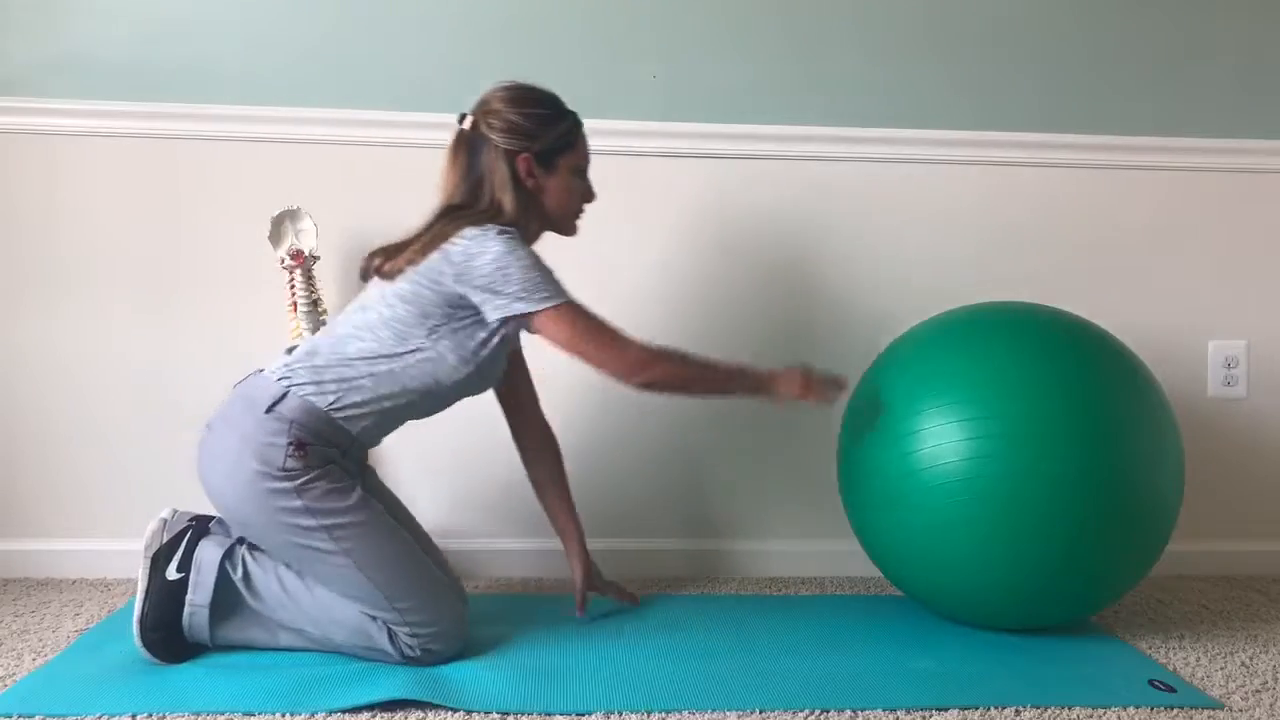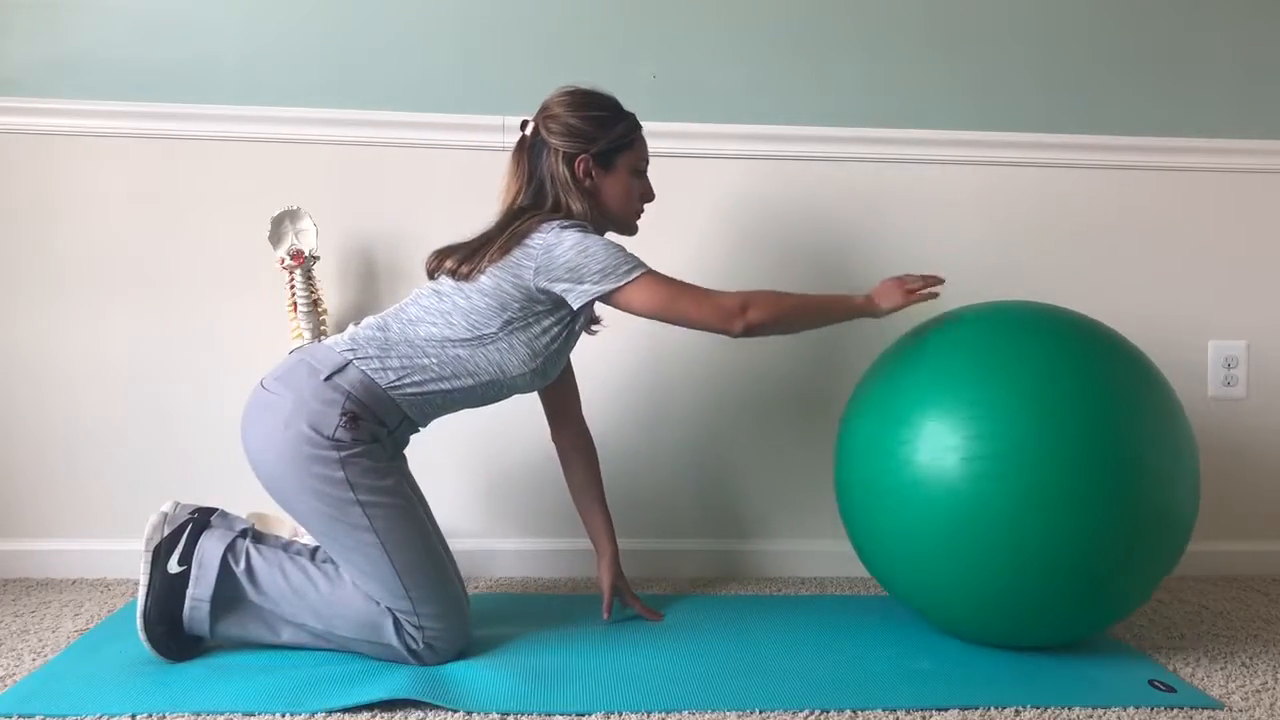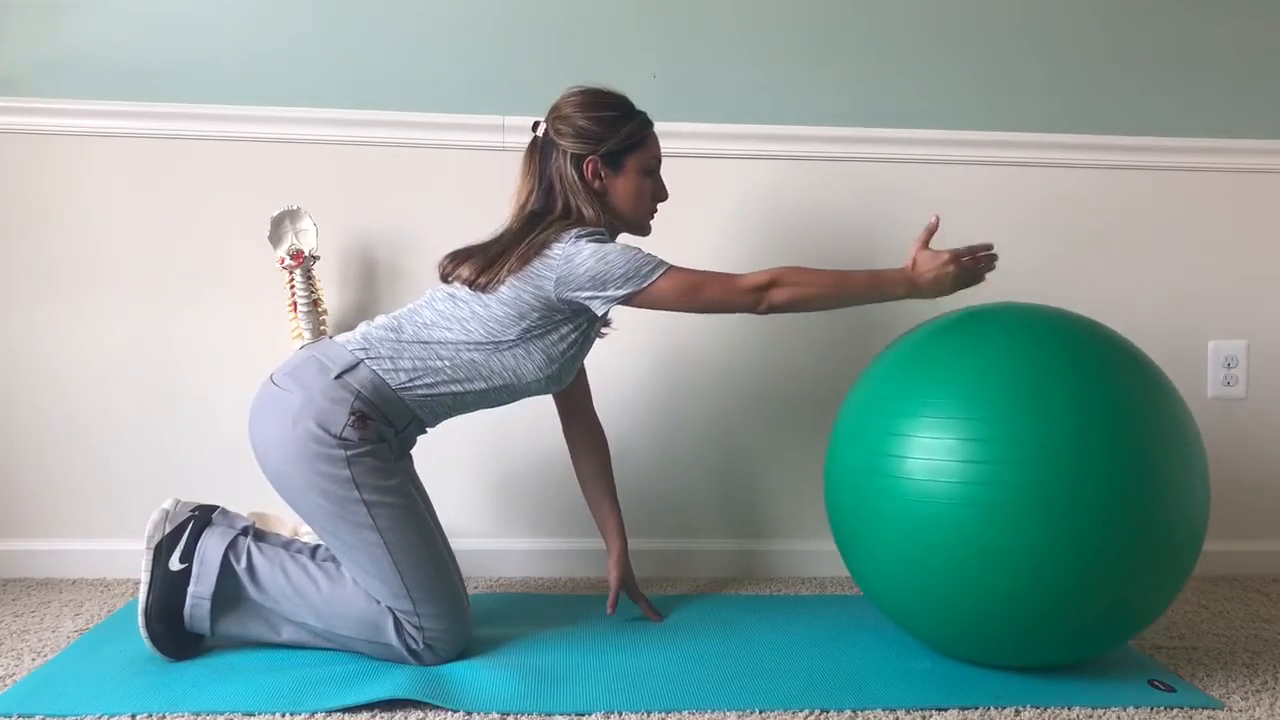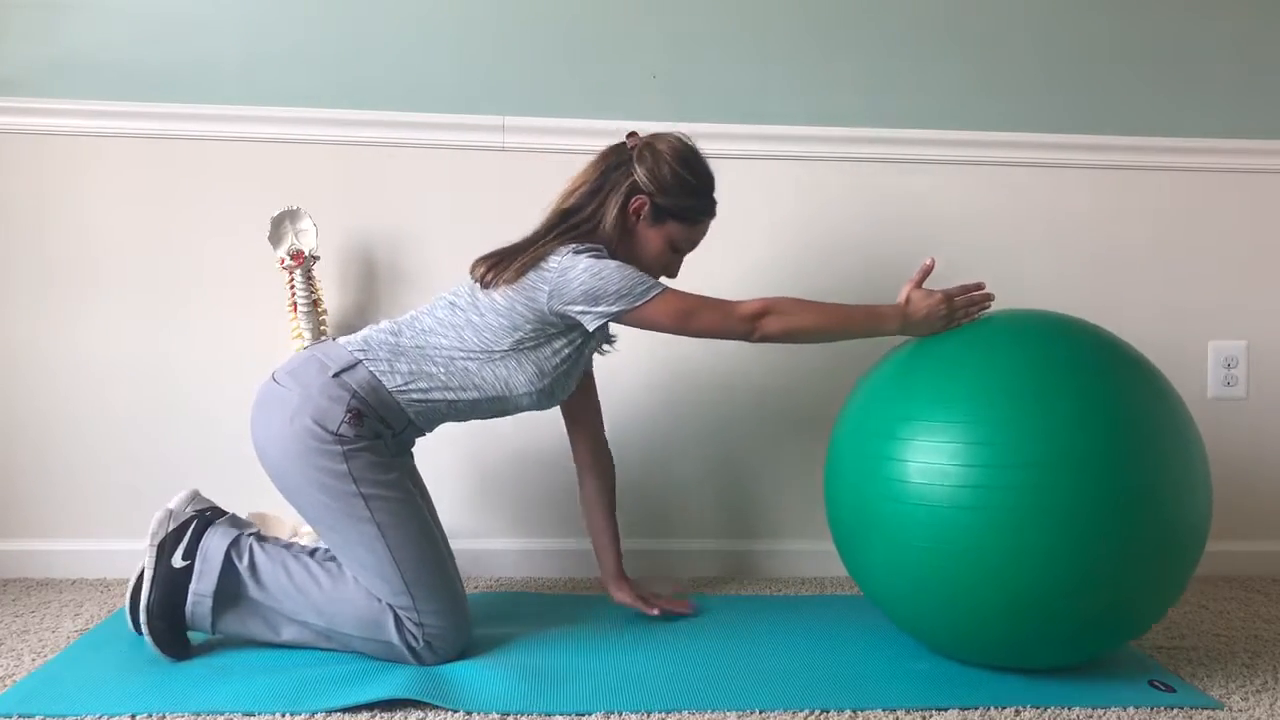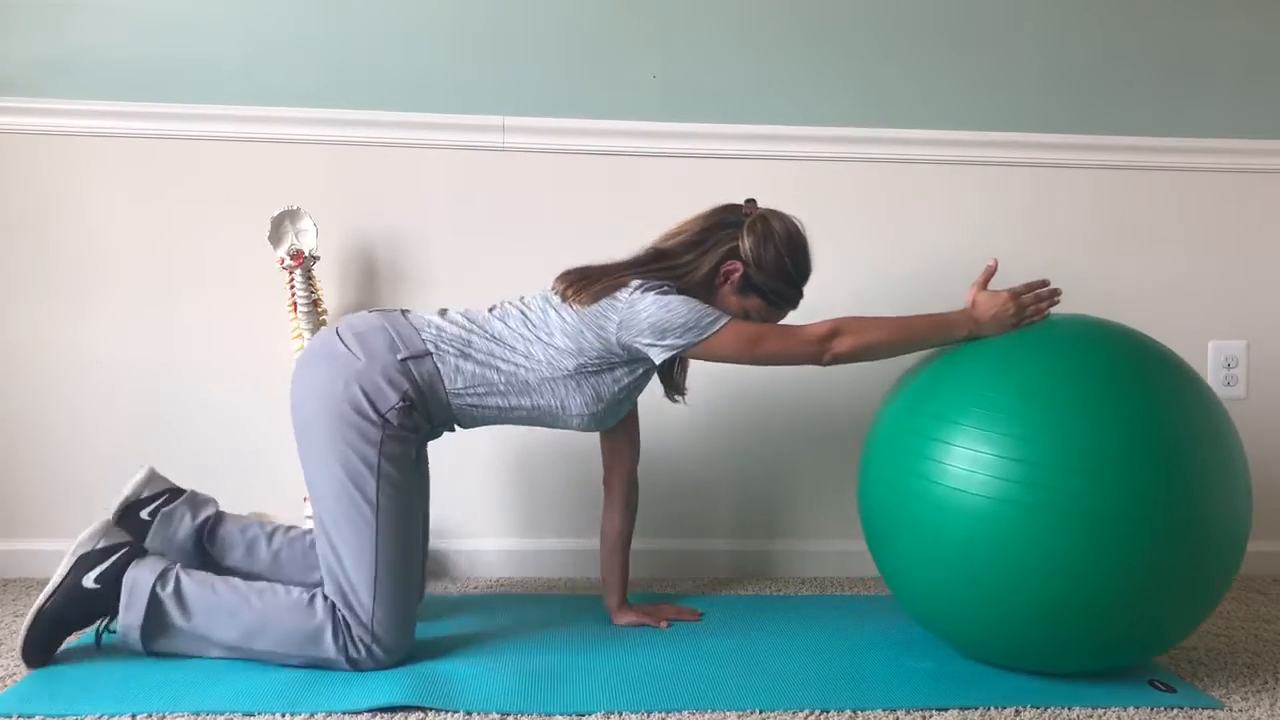
dt=1s
person 1, frame 1
left shoulder: (479, 251)
right shoulder: (491, 254)
left elbow: (531, 432)
right elbow: (637, 366)
left wrist: (579, 556)
right wrist: (769, 383)
left hip: (302, 449)
right hip: (270, 451)
left knee: (426, 600)
right knee: (432, 630)
left ankle: (213, 548)
right ankle: (206, 587)
person 1, frame 2
left shoulder: (545, 260)
right shoulder: (565, 250)
left elbow: (569, 430)
right elbow: (735, 316)
left wrist: (609, 560)
right wrist: (868, 301)
left hip: (324, 418)
right hip: (315, 421)
left knee: (419, 597)
right knee: (434, 631)
left ankle: (217, 548)
right ankle: (209, 575)
person 1, frame 3
left shoulder: (559, 260)
right shoulder: (585, 261)
left elbow: (580, 424)
right elbow: (762, 293)
left wrist: (618, 554)
right wrist: (910, 281)
left hip: (327, 411)
right hip: (323, 419)
left knee: (408, 589)
right knee: (436, 631)
left ankle: (215, 545)
right ankle: (206, 574)
person 1, frame 4
left shoulder: (571, 279)
right shoulder: (584, 275)
left elbow: (589, 441)
right elbow: (754, 322)
left wrist: (618, 577)
right wrist: (901, 318)
left hip: (340, 417)
right hip: (320, 419)
left knee: (404, 591)
right knee: (434, 632)
left ankle: (213, 544)
right ankle: (204, 568)
person 1, frame 5
left shoulder: (635, 306)
right shoulder: (657, 313)
left elbow: (620, 470)
right elbow: (823, 345)
left wrist: (618, 600)
right wrist: (973, 323)
left hip: (370, 377)
right hip: (361, 386)
left knee: (377, 585)
right knee: (368, 634)
left ankle: (172, 525)
right ankle: (126, 589)
